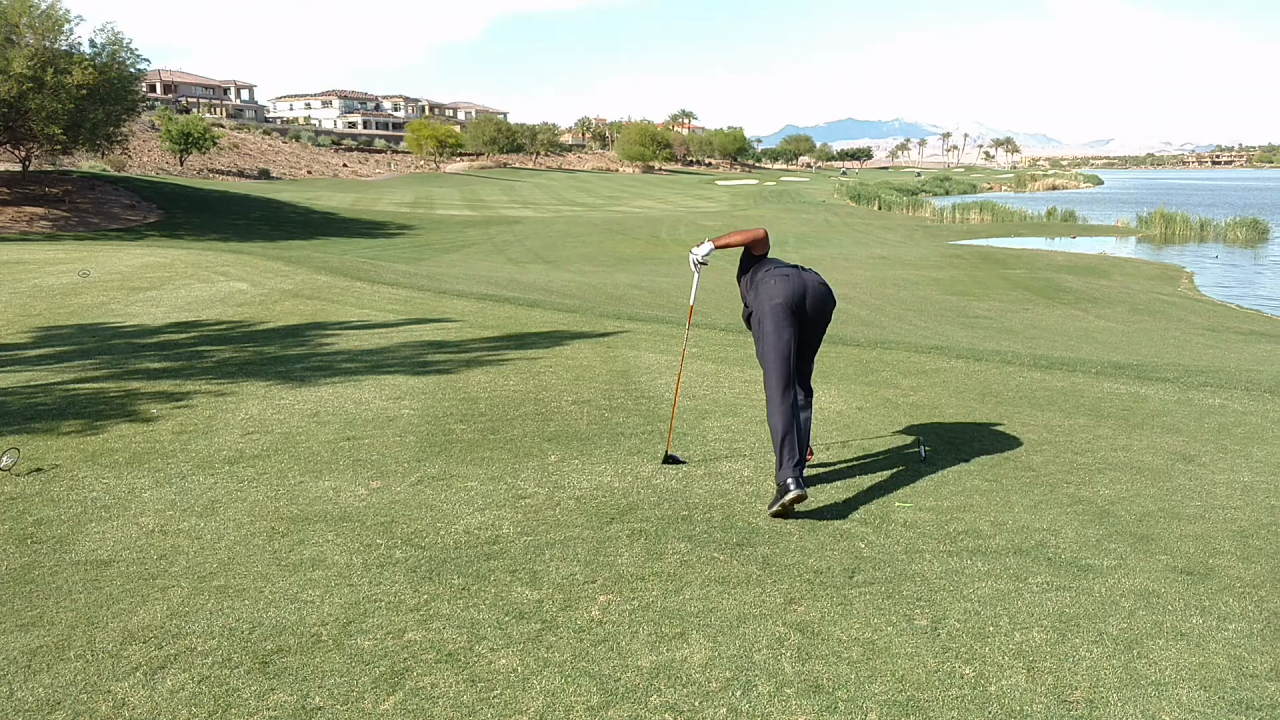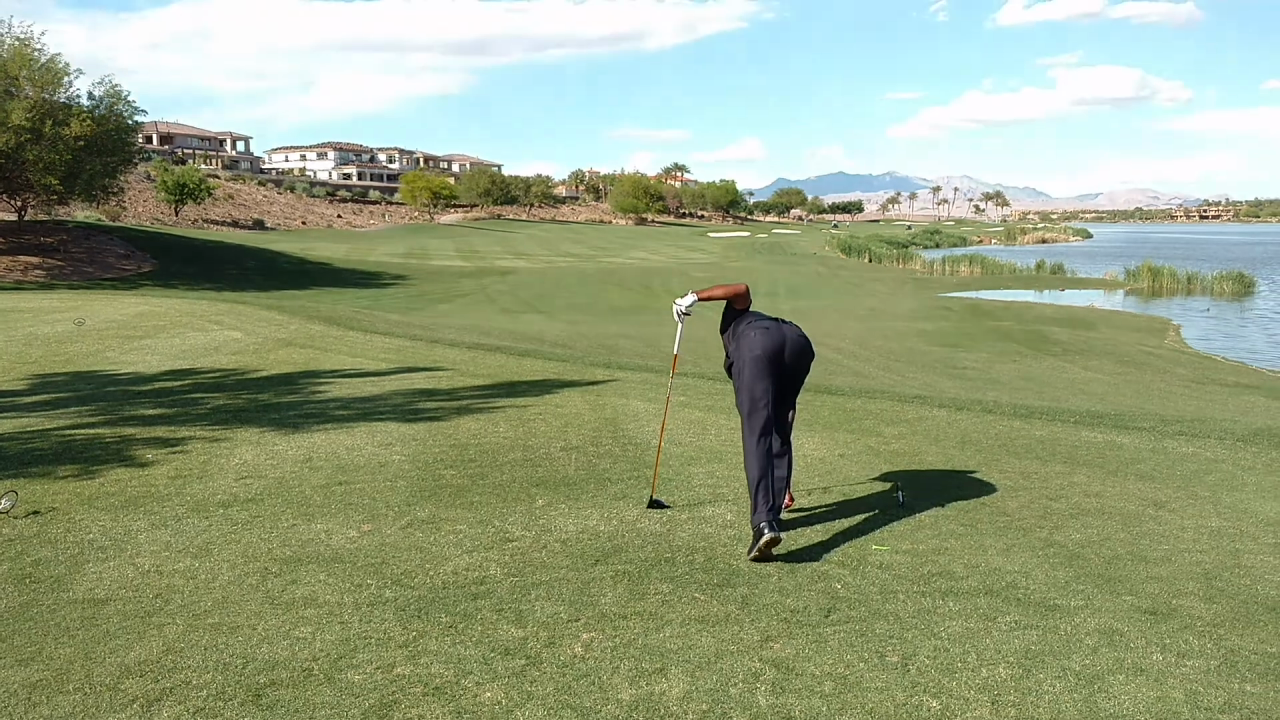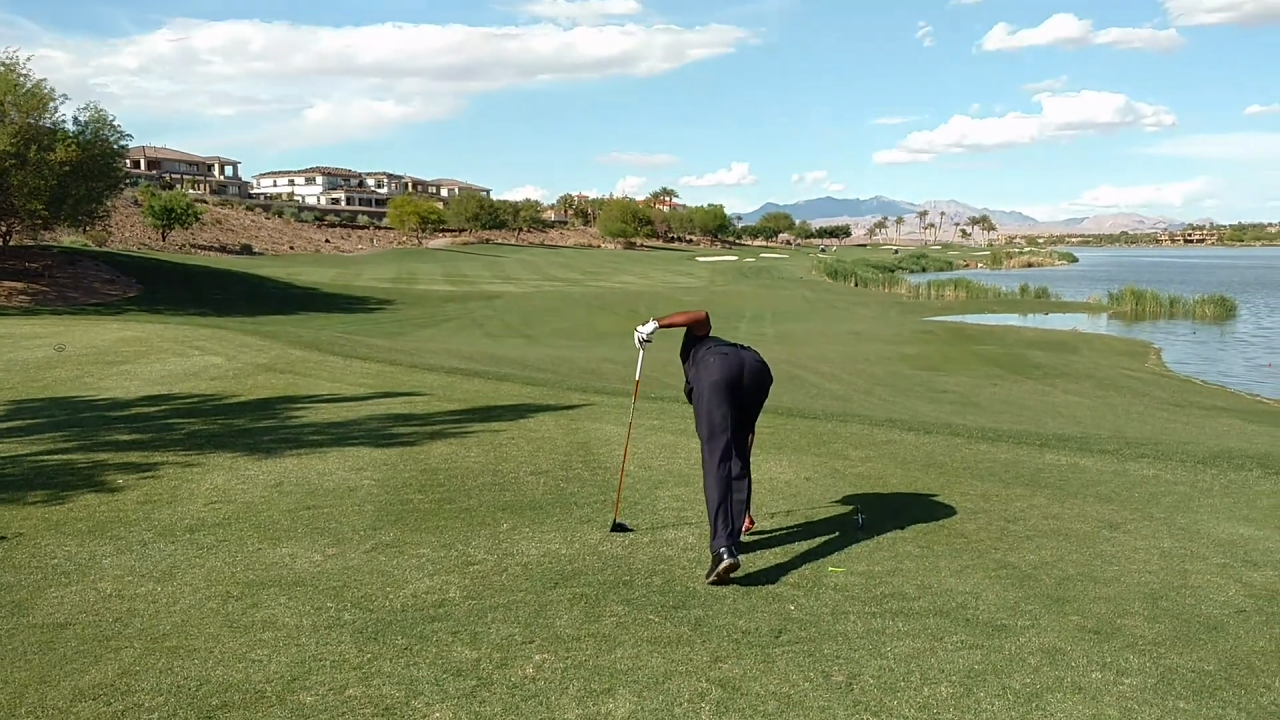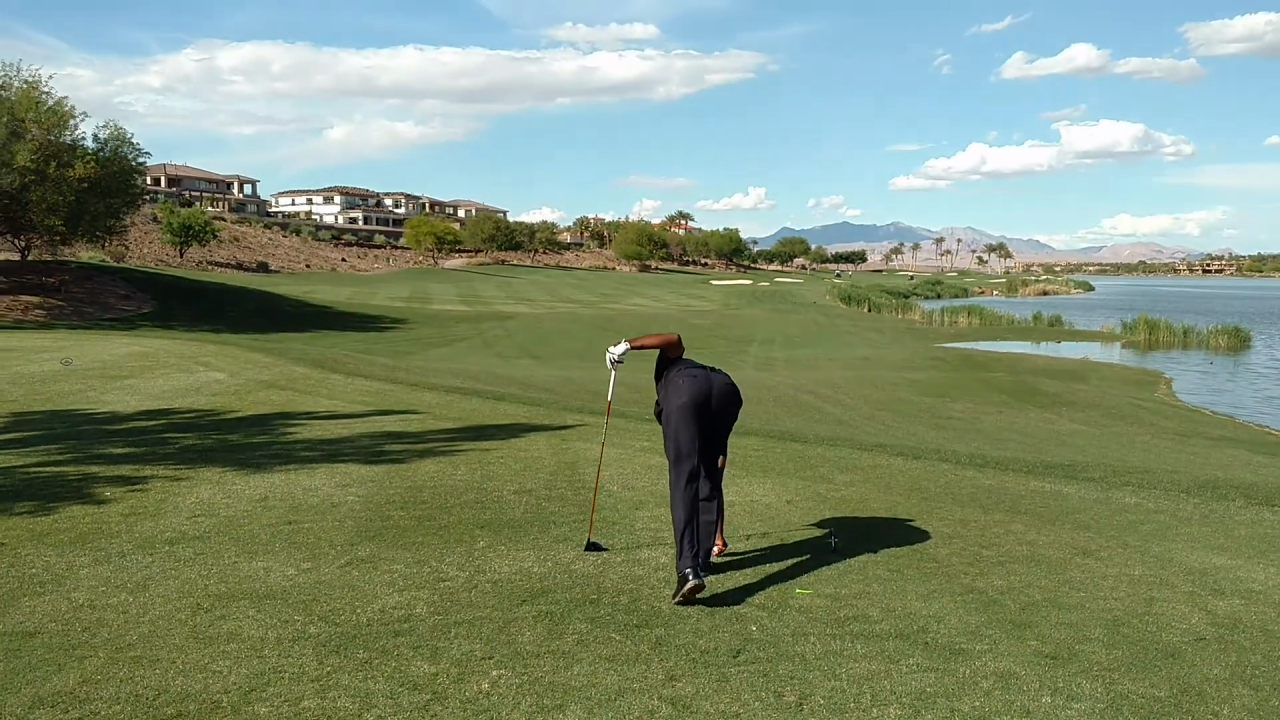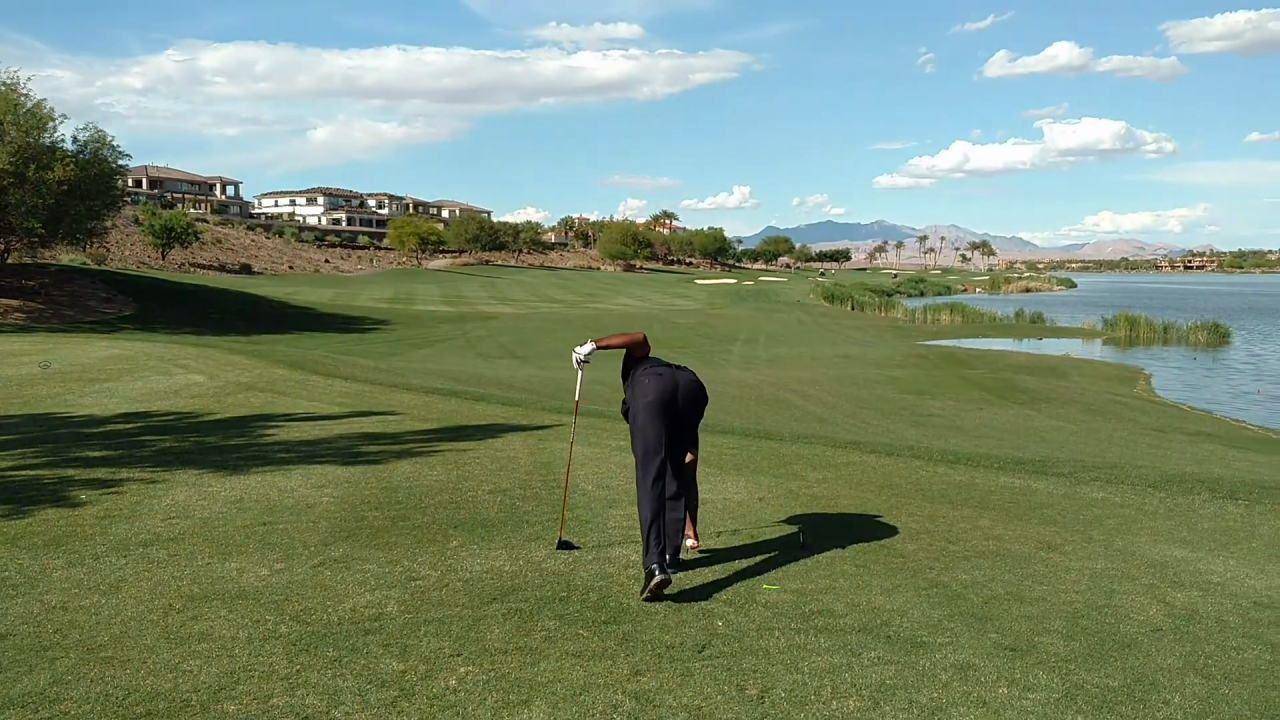
dt=0.4s
person 1, frame 1
left shoulder: (753, 267)
left elbow: (761, 235)
right elbow: (802, 374)
left wrist: (711, 244)
left hip: (775, 291)
right hip: (819, 291)
left knee: (779, 388)
right knee: (800, 385)
left ankle: (790, 479)
right ankle: (795, 469)
person 1, frame 2
left shoulder: (737, 319)
left elbow: (742, 290)
right elbow: (787, 423)
left wrist: (695, 297)
right wrist: (785, 489)
left hip: (756, 343)
right hip: (799, 344)
left knee: (756, 435)
right knee: (779, 433)
left ankle: (764, 523)
right ankle: (772, 512)
person 1, frame 3
left shoulder: (697, 346)
left elbow: (702, 317)
right elbow: (747, 445)
left wrist: (655, 324)
right wrist: (745, 512)
left hip: (715, 368)
right hip: (757, 368)
left knee: (717, 459)
right knee: (738, 455)
left ankle: (723, 548)
right ankle: (731, 536)
person 1, frame 4
left shoulder: (671, 369)
left elbow: (674, 340)
right elbow: (717, 476)
left wrist: (628, 345)
right wrist: (717, 534)
left hip: (685, 389)
right hip: (728, 392)
left knee: (683, 481)
right knee: (708, 479)
left ankle: (689, 569)
right ankle: (701, 557)
person 1, frame 5
left shoulder: (638, 368)
left elbow: (640, 339)
right elbow: (689, 476)
left wrist: (594, 345)
right wrist: (691, 528)
left hip: (651, 386)
right hip: (693, 389)
left knee: (650, 479)
right knee: (677, 474)
left ankle: (655, 565)
right ankle: (670, 554)
